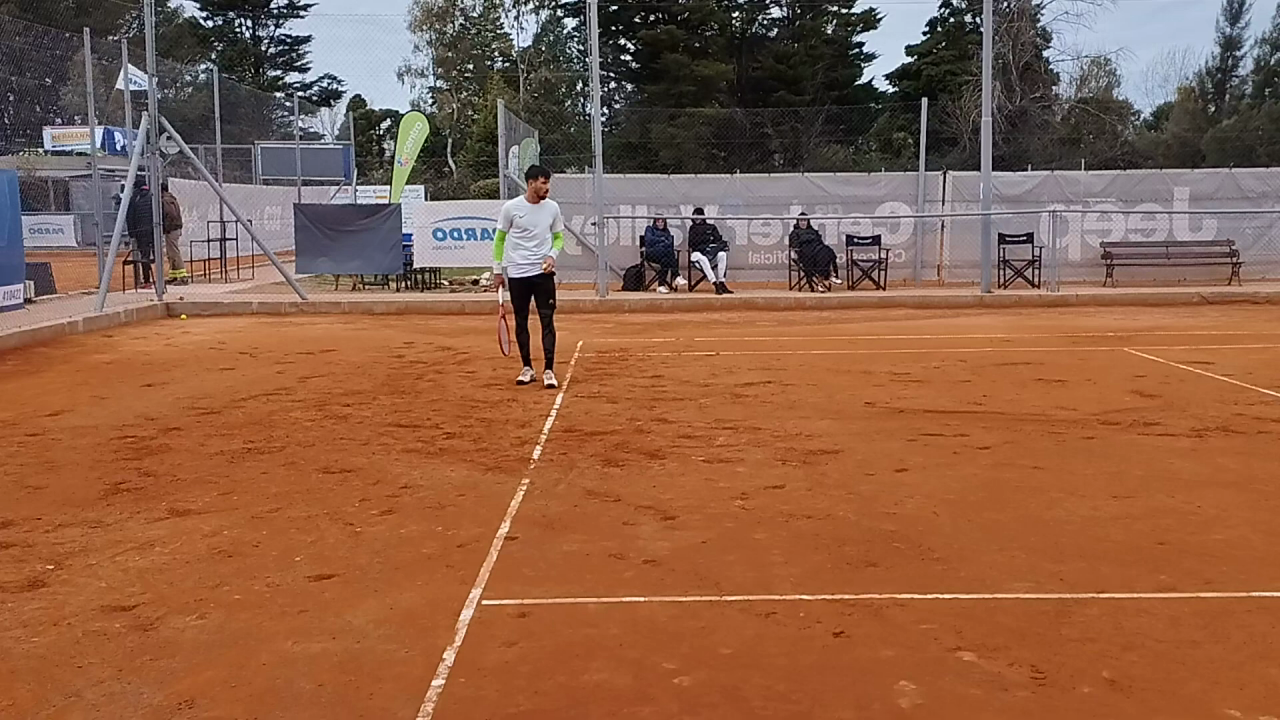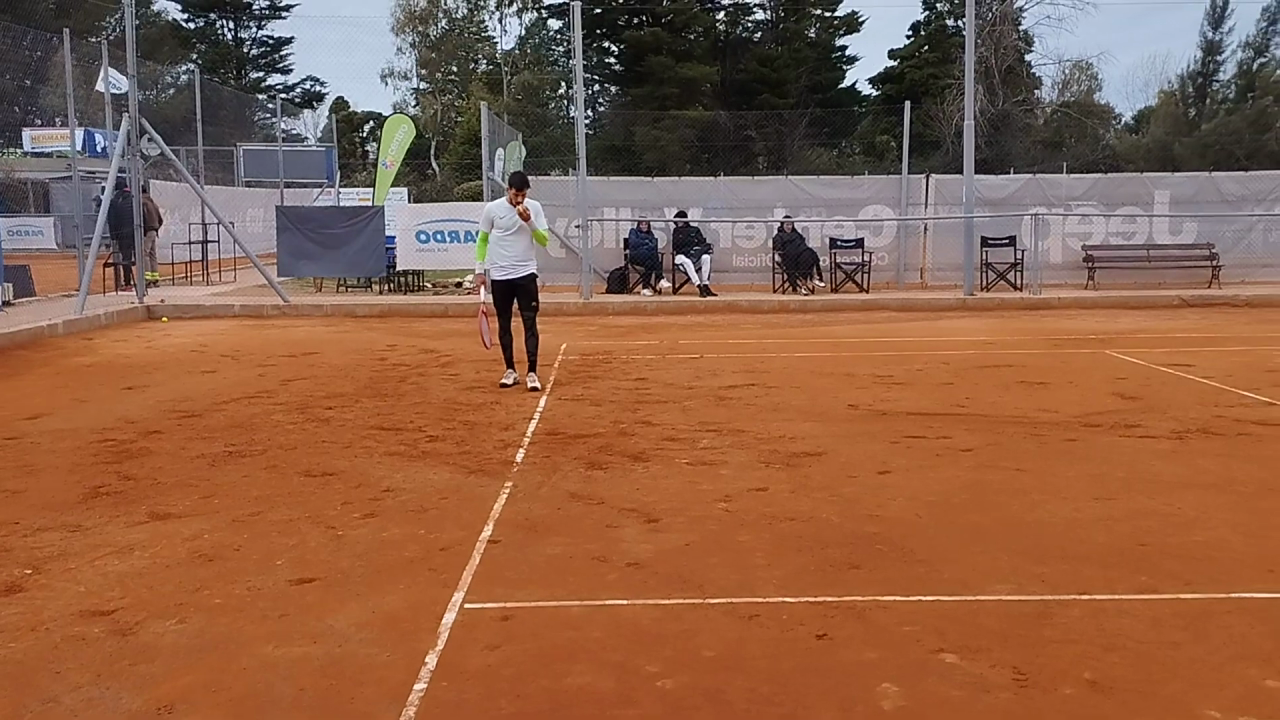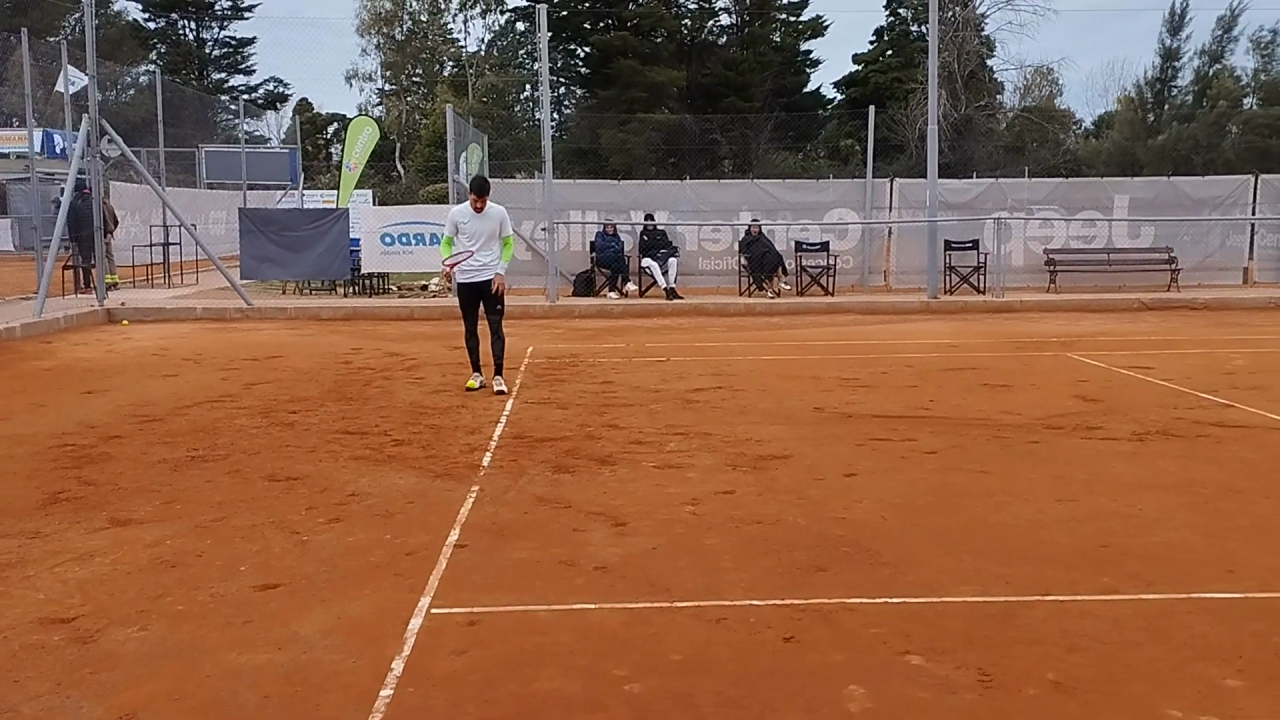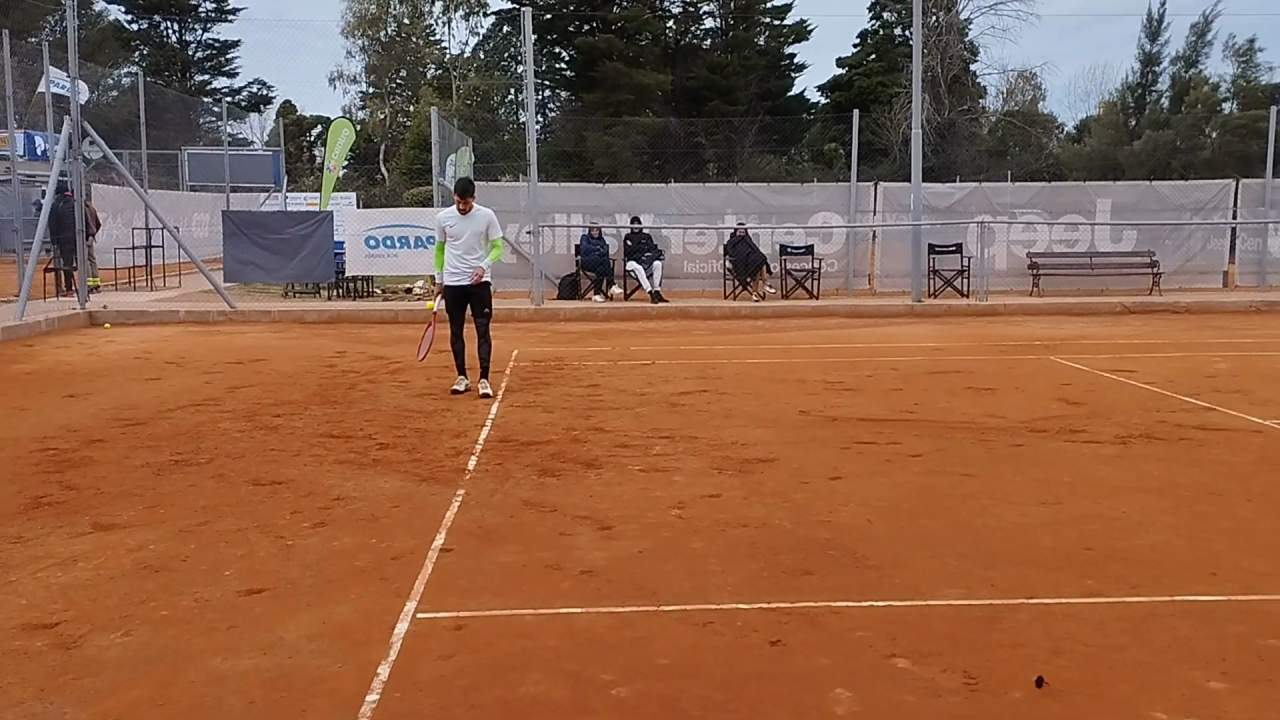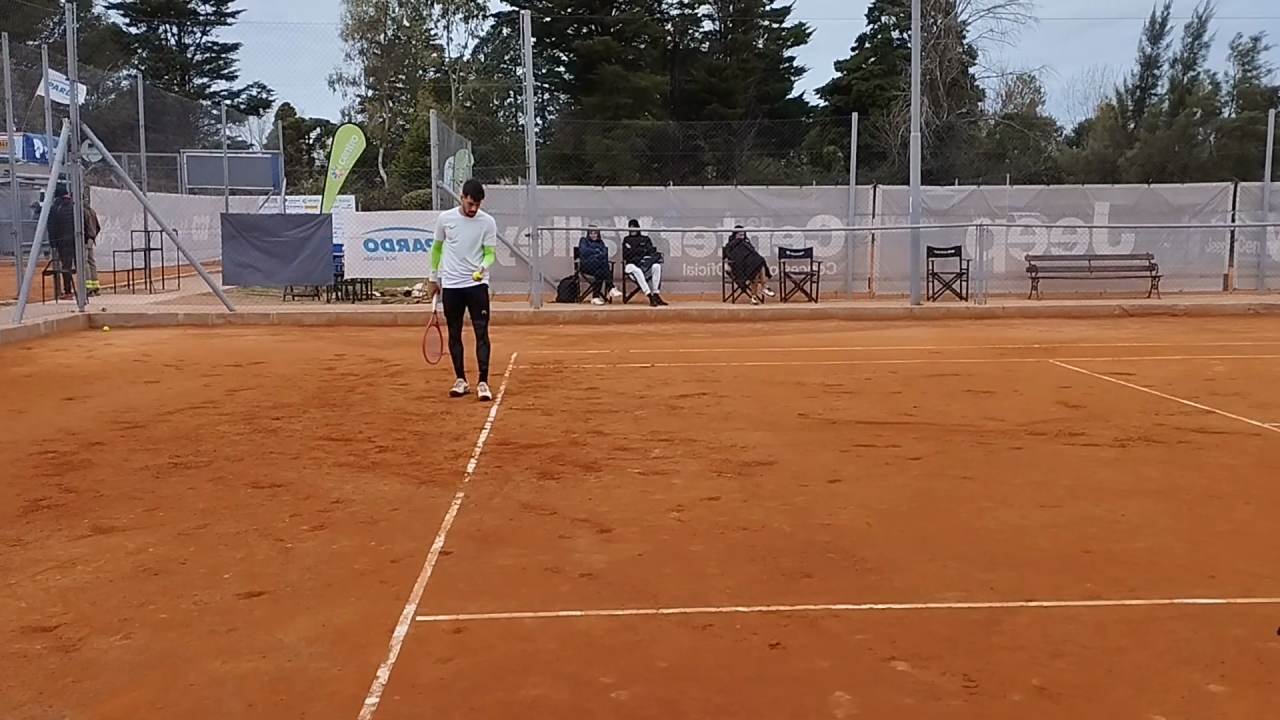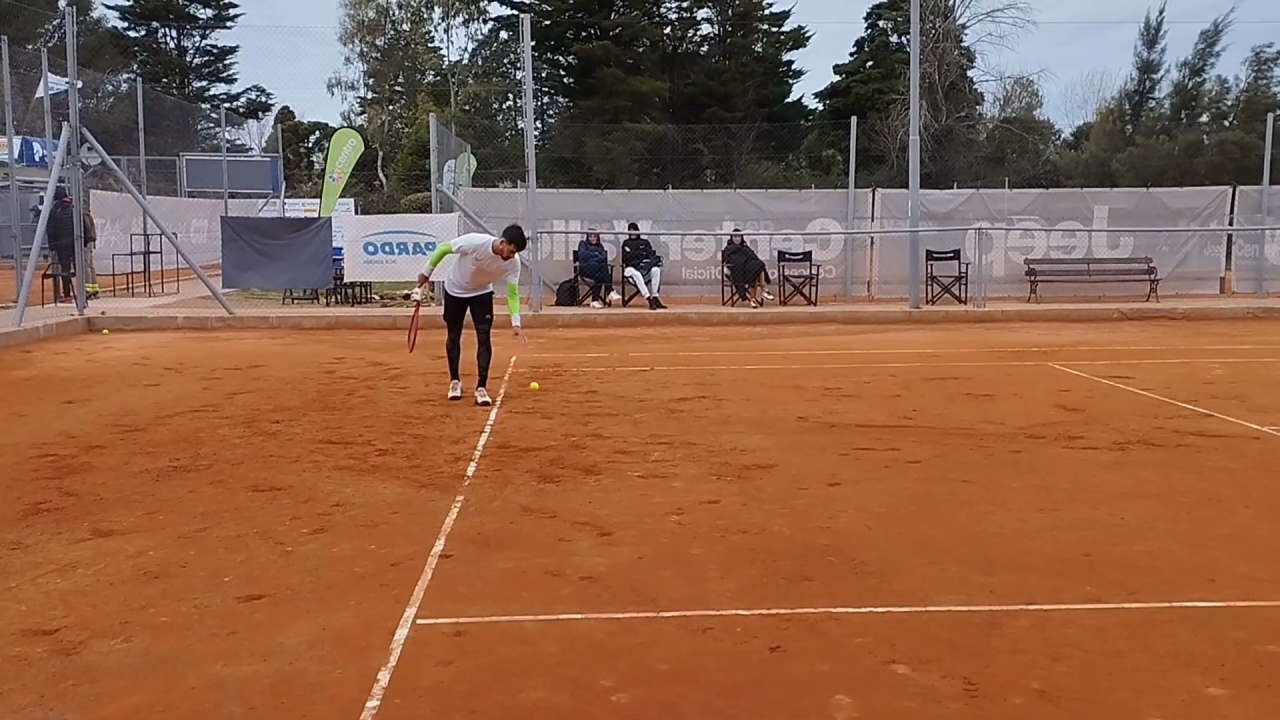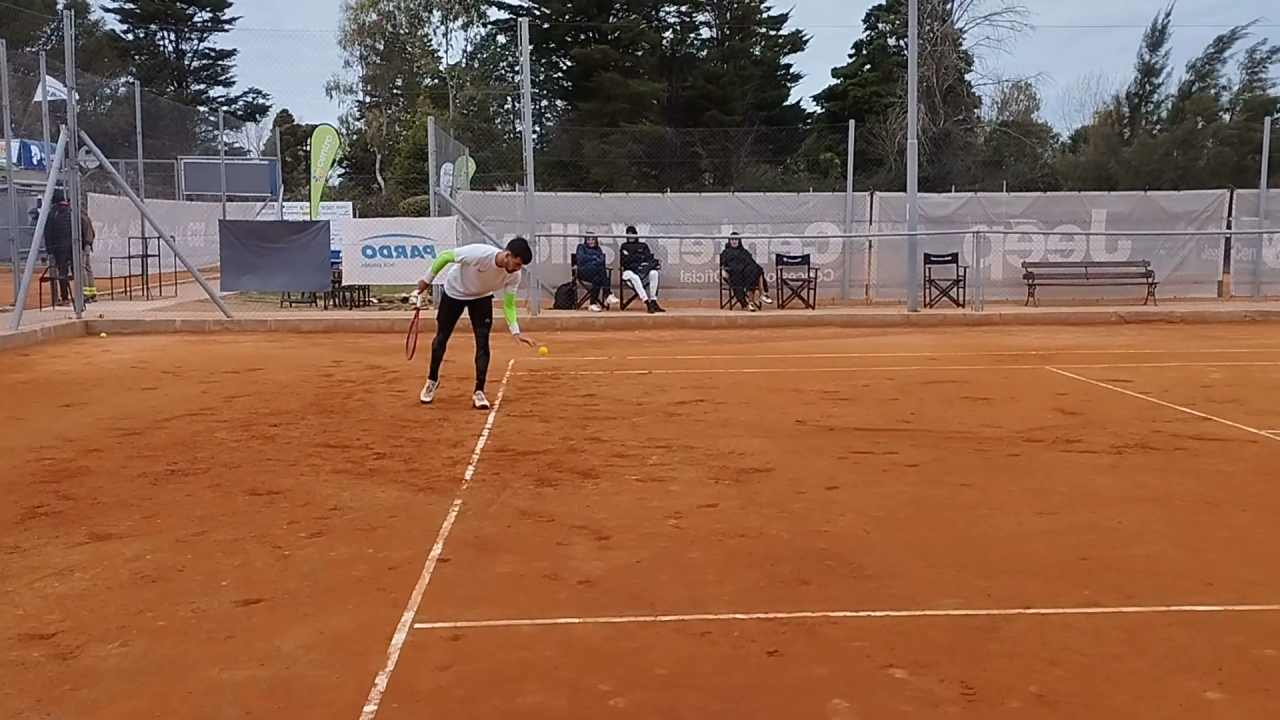
dt=0.7s
person 1, frame 1
left shoulder: (552, 208)
right shoulder: (511, 207)
left elbow: (558, 237)
right elbow: (500, 239)
left wrist: (552, 255)
right wrist: (497, 270)
left hip: (543, 273)
right hip: (517, 273)
left knee: (547, 320)
right knee: (521, 321)
left ankle: (548, 370)
right ankle: (527, 368)
person 1, frame 2
left shoulder: (534, 207)
right shoulder: (492, 208)
left elbow: (544, 240)
right elbow: (482, 240)
left wrist: (529, 222)
right wrist: (479, 270)
left hip: (526, 274)
right hip: (499, 275)
left knee: (530, 322)
right knee: (504, 324)
left ankle: (532, 372)
right ankle: (510, 370)
person 1, frame 3
left shoulder: (499, 212)
right shoulder: (456, 213)
left elbow: (508, 244)
right elbow: (447, 243)
left wrist: (500, 272)
left hip: (491, 278)
right hip: (465, 279)
left knee: (496, 326)
right knee: (470, 327)
left ankle: (498, 376)
right ankle: (477, 374)
person 1, frame 4
left shoulder: (487, 216)
right shoulder: (443, 218)
left elbow: (497, 247)
right elbow: (439, 249)
left wrist: (483, 267)
right wrist: (439, 279)
left hip: (479, 282)
right hip: (453, 283)
left knee: (483, 330)
right knee: (456, 331)
left ankle: (484, 379)
right ankle: (462, 377)
person 1, frame 5
left shoulder: (488, 222)
right shoulder: (445, 218)
left elbow: (489, 253)
right elbow: (437, 248)
left wrist: (483, 267)
right wrist: (433, 278)
left hip: (477, 284)
right hip: (451, 285)
left knee: (481, 332)
right knee: (454, 334)
left ankle: (483, 382)
right ankle: (460, 380)
person 1, frame 6
left shoulder: (513, 262)
right shoulder: (473, 242)
left elbow: (512, 293)
right elbow: (443, 248)
left wrist: (516, 323)
right wrist: (426, 273)
left hip: (482, 293)
right hip: (455, 290)
left knee: (484, 337)
right knee: (453, 337)
left ankle: (481, 388)
right ankle: (455, 381)
person 1, frame 7
left shoulder: (514, 275)
right shoulder: (478, 253)
left elbow: (508, 305)
right elbow: (445, 256)
left wrist: (516, 332)
right wrist: (427, 281)
left hip: (482, 298)
right hip: (454, 292)
left knee: (483, 341)
right knee: (442, 337)
left ankle: (479, 391)
right ankle: (432, 381)
